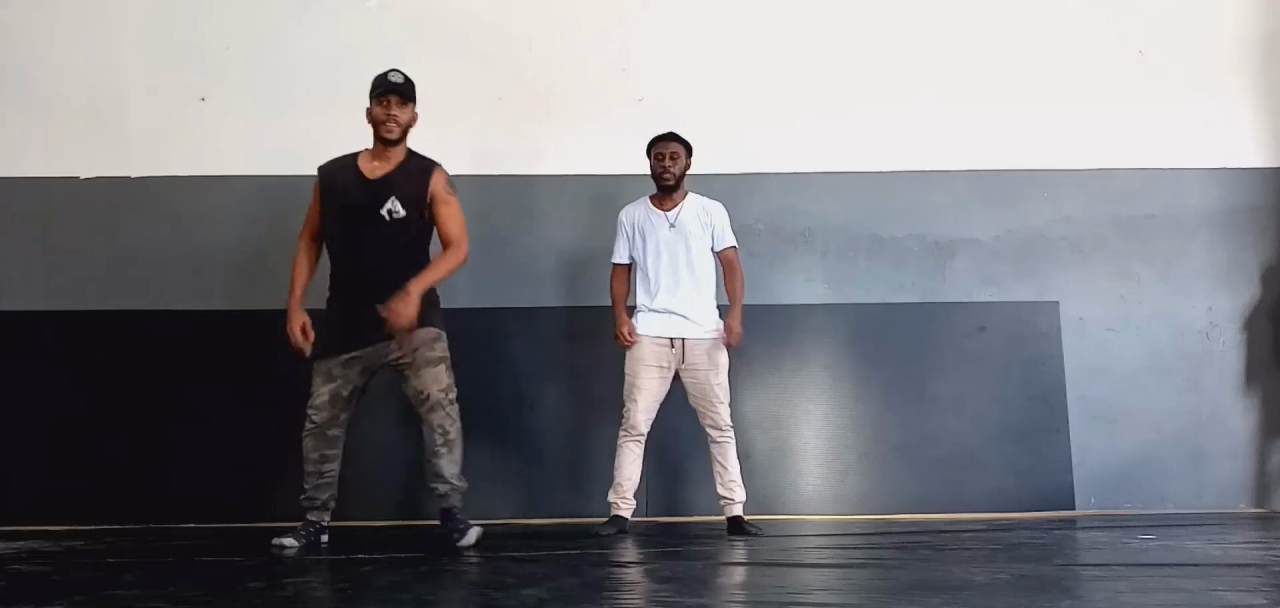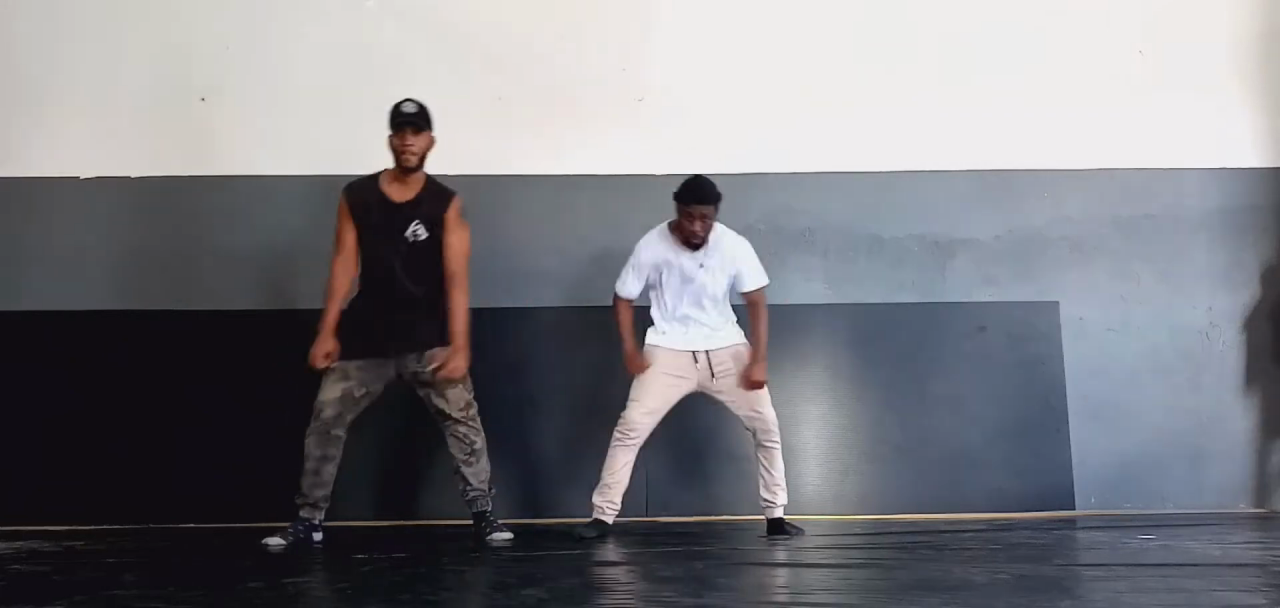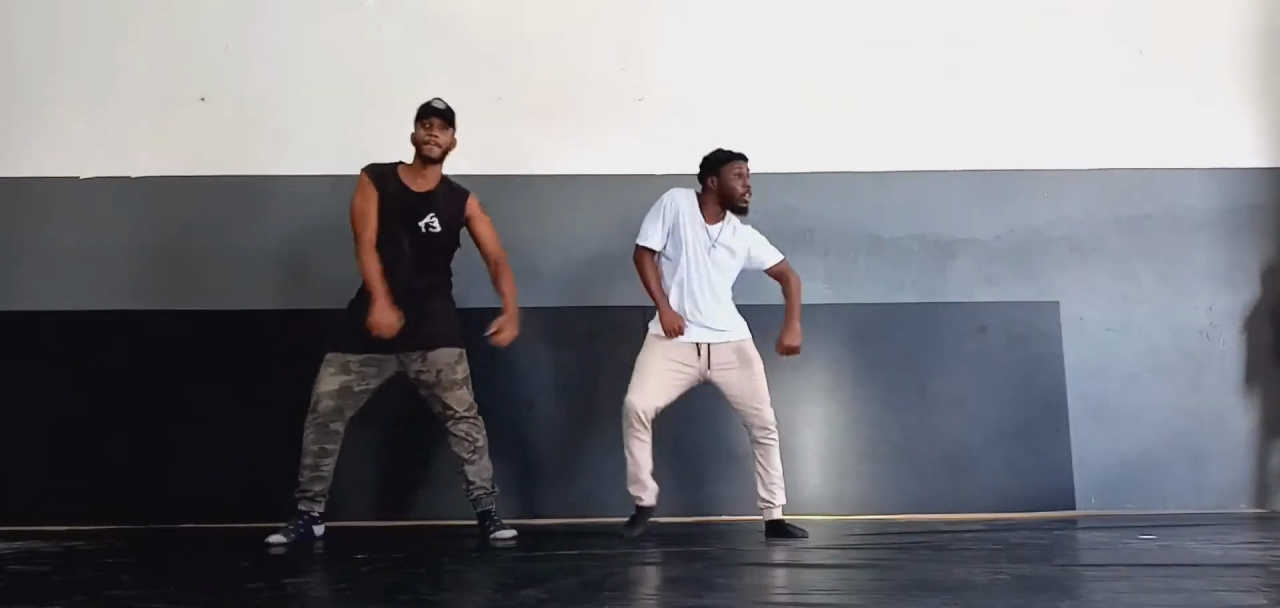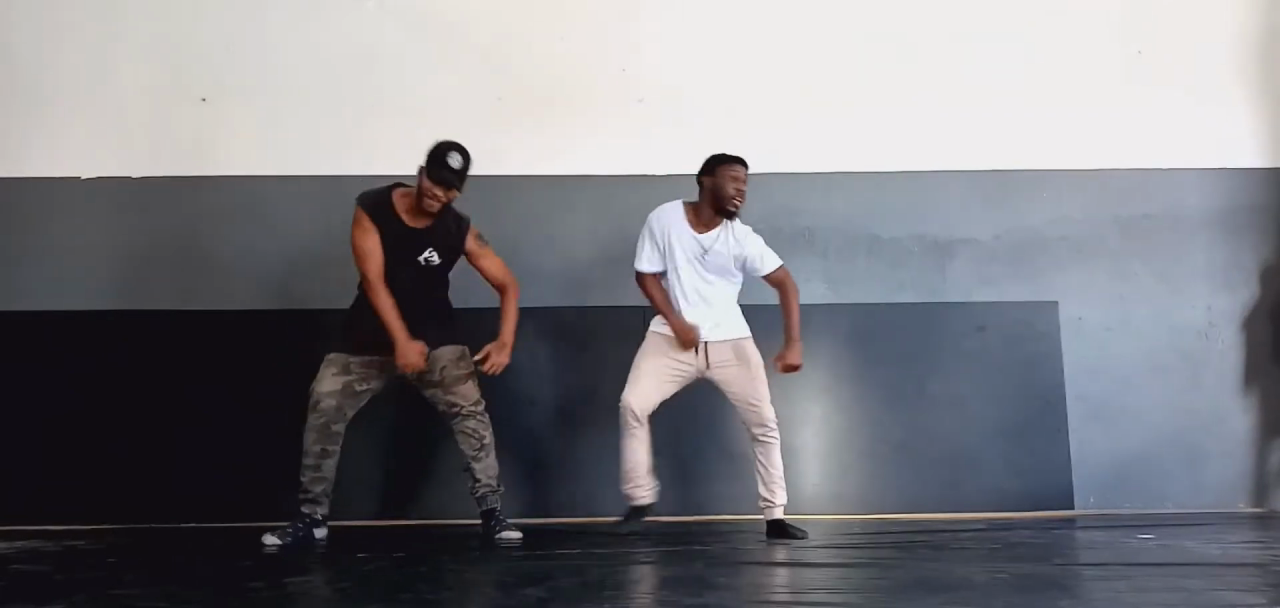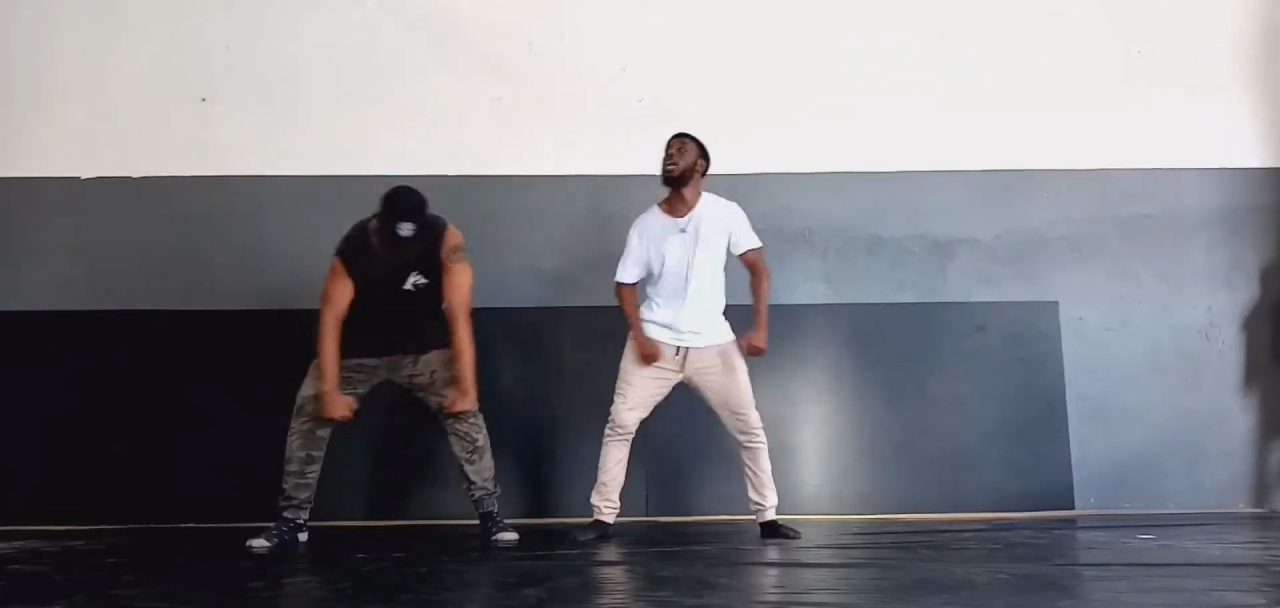
dt=1s
person 1, frame 1
left shoulder: (430, 177)
right shoulder: (332, 175)
left elbow: (458, 245)
right elbow: (309, 242)
left wrist: (415, 289)
right wrist: (295, 304)
left hip: (409, 315)
right hip: (345, 321)
left knee: (436, 398)
right knee: (322, 420)
left ankle: (451, 508)
right ankle: (315, 522)
person 1, frame 2
left shoulder: (446, 202)
right shoulder: (356, 195)
left elbow: (457, 277)
right elbow: (344, 266)
left wrist: (460, 345)
right wrist: (326, 331)
left hip: (426, 325)
right hip: (367, 329)
left knee: (462, 416)
right knee: (327, 417)
left ankle: (483, 513)
right ankle: (309, 520)
person 1, frame 3
left shoulder: (462, 201)
right shoulder: (375, 180)
left elbow: (496, 258)
right elbow: (366, 242)
left wrist: (511, 309)
right wrist: (379, 301)
left hip: (433, 328)
right hip: (373, 321)
left knee: (464, 416)
right knee: (325, 410)
left ankle: (487, 512)
right ankle: (308, 514)
person 1, frame 4
left shoulder: (460, 230)
right shoulder: (371, 209)
left elbow: (508, 284)
right elbow: (373, 280)
left wrist: (505, 341)
right wrist: (400, 342)
left hip: (434, 335)
right hip: (369, 336)
left knee: (471, 413)
right knee: (323, 412)
left ankle: (492, 513)
right ankle: (311, 517)
person 1, frame 5
left shoulder: (445, 240)
right shoulder: (352, 249)
left elbow: (459, 315)
right elbow: (330, 321)
left wrist: (467, 385)
right wrist: (329, 390)
left hip: (424, 343)
right hip: (360, 345)
left knee: (465, 415)
right knee: (309, 415)
left ankle: (489, 514)
right ankle: (292, 521)
person 2, frame 1
left shoulder: (711, 211)
right shoulder: (631, 215)
left elbow: (732, 265)
right elbow: (621, 270)
left wrist: (735, 312)
right wrist: (620, 315)
left hip: (703, 335)
right hip: (650, 335)
left knee: (719, 424)
right knee: (634, 423)
left ankle: (734, 513)
right ankle: (620, 511)
person 2, frame 2
left shoulder: (734, 244)
right shoulder: (651, 246)
left elbow: (756, 302)
right elbow: (624, 299)
left wrist: (758, 360)
right wrist: (630, 351)
left hip: (726, 349)
right hip: (669, 350)
left knee: (766, 424)
right knee: (631, 427)
left ankle: (775, 514)
right ankle: (602, 515)
person 2, frame 3
left shoulder: (745, 234)
right shoulder: (675, 202)
left elbow: (787, 275)
right elbow: (644, 255)
left wrist: (792, 325)
right wrist: (665, 308)
left hip: (731, 341)
right hip: (677, 337)
left knee: (763, 423)
right knee: (637, 407)
left ankle: (774, 517)
right ankle: (643, 501)
person 2, frame 4
left shoulder: (742, 238)
right shoulder: (664, 218)
left elbow: (785, 284)
right elbow: (647, 274)
left wrist: (793, 343)
right wrist: (673, 319)
left hip: (728, 340)
right hip: (671, 339)
left knee: (763, 422)
right knee: (633, 405)
left ankle: (774, 516)
right ankle: (639, 499)
person 2, frame 5
left shoulder: (725, 213)
right shoulder: (645, 224)
left elbow: (758, 267)
right elbow: (625, 283)
left wrist: (759, 326)
right wrist: (639, 335)
left hip: (713, 343)
right hip: (656, 340)
left knee: (749, 428)
right knee: (621, 423)
left ankle: (767, 517)
right ankle: (603, 516)
